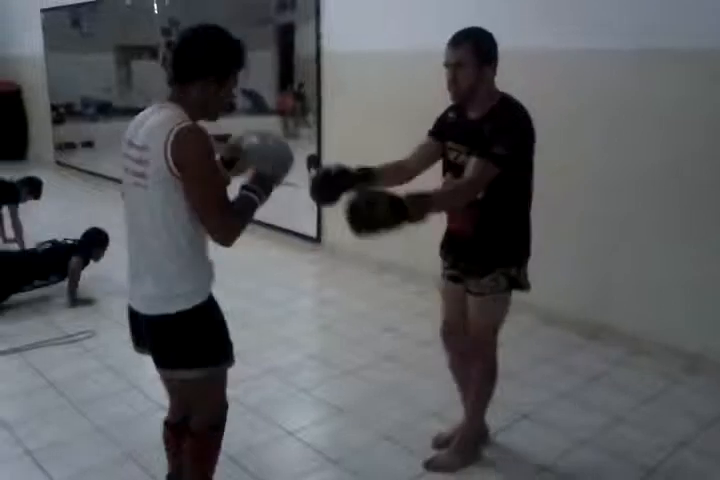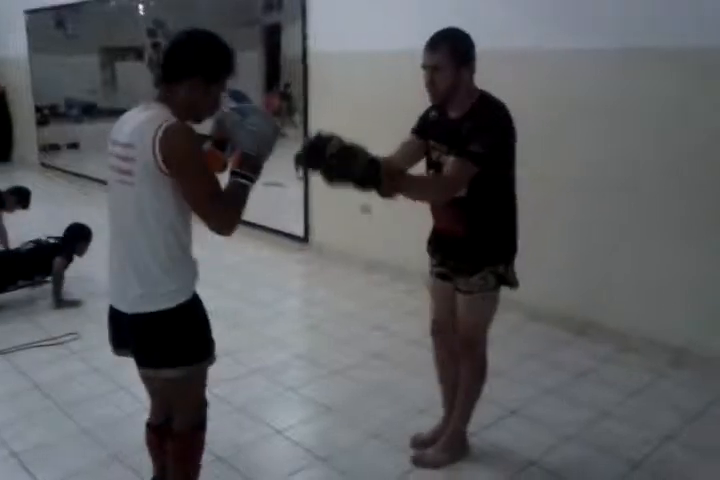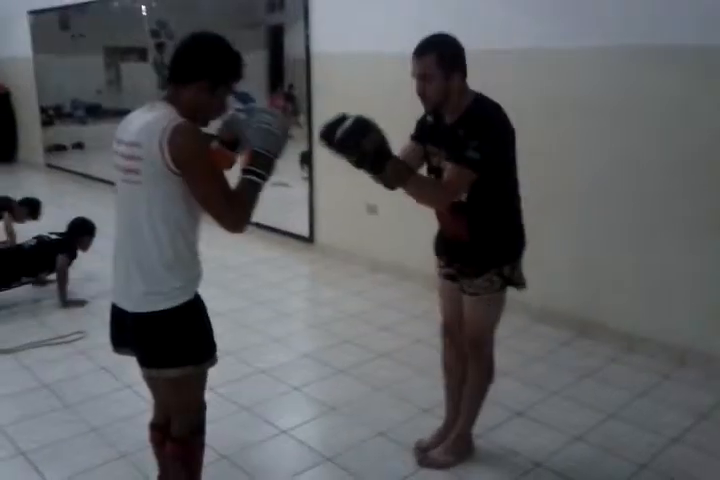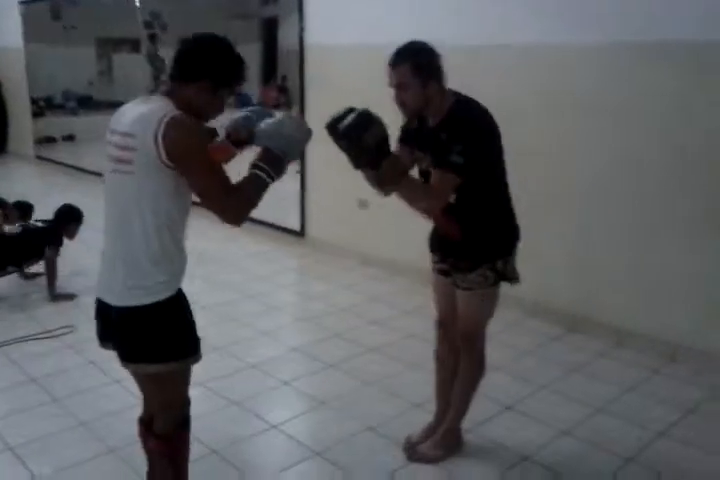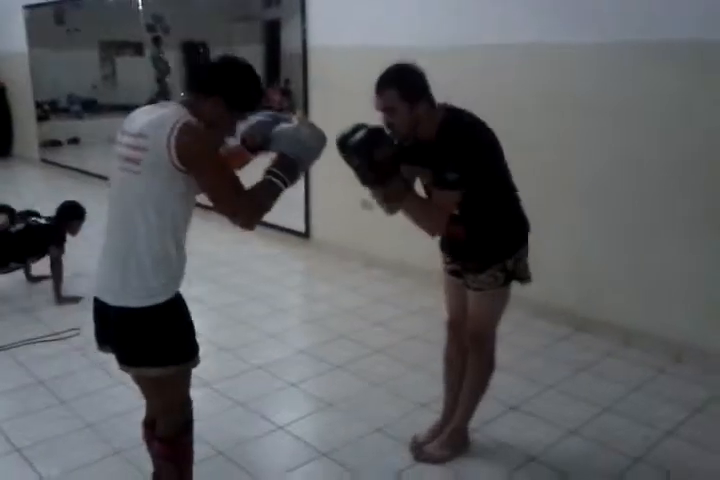
dt=0.1s
person 1, frame 1
left shoulder: (143, 123)
right shoulder: (187, 137)
right elbow: (224, 230)
left wrist: (223, 164)
right wrist: (259, 182)
left hip: (146, 301)
right hip: (183, 308)
left knee: (182, 410)
right knee: (208, 416)
person 1, frame 2
left shoulder: (129, 122)
right shoulder: (175, 134)
right elbow: (222, 220)
left wrist: (211, 148)
right wrist: (248, 164)
left hip: (127, 301)
right hip: (166, 306)
left knee: (163, 410)
right knee: (188, 417)
person 1, frame 3
left shoulder: (136, 123)
right shoulder: (181, 134)
right elbow: (232, 216)
left wrist: (222, 147)
right wrist: (258, 164)
left hip: (130, 300)
right hip: (168, 305)
left knee: (167, 411)
right knee: (187, 419)
person 1, frame 4
left shoulder: (128, 114)
right shoulder: (178, 126)
right elbow: (232, 209)
left wrist: (229, 142)
right wrist: (271, 161)
left hip: (115, 294)
right hip: (151, 299)
left knee: (157, 405)
right knee: (172, 414)
person 1, frame 5
left shoulder: (142, 118)
right shoulder: (190, 131)
right elbow: (244, 213)
right wrist: (286, 169)
left hip: (114, 293)
right hip: (146, 302)
left knee: (161, 408)
right knee: (174, 416)
person 2, frame 1
left shoulder: (510, 123)
right shoulder: (454, 115)
left elbow: (468, 190)
right elbow: (416, 161)
left wrist: (402, 206)
right wrist: (361, 177)
left hip: (496, 256)
right hip: (457, 248)
left knee: (479, 343)
right knee: (452, 337)
left ankle: (469, 439)
right ankle: (474, 423)
person 2, frame 2
left shoulder: (489, 120)
right shoulder: (435, 116)
left elbow: (446, 185)
right elbow: (397, 160)
left wrist: (379, 179)
left hip: (486, 254)
right hip: (444, 247)
left knee: (468, 340)
right knee: (441, 331)
left ankle: (456, 433)
right ankle: (449, 420)
person 2, frame 3
left shoulder: (486, 123)
right shoulder: (433, 118)
left elbow: (443, 195)
right elbow: (402, 170)
left wrist: (384, 165)
right wrist: (369, 157)
left hip: (491, 253)
right hip: (451, 246)
left knee: (476, 342)
right knee: (450, 334)
left ankle: (461, 436)
right ankle: (449, 425)
person 2, frame 4
left shoulder: (470, 126)
right shoulder: (419, 120)
left elbow: (432, 200)
right elbow: (389, 182)
left wrist: (381, 163)
right wrist: (367, 157)
left hip: (485, 248)
right hip: (446, 243)
left knee: (469, 337)
right knee: (445, 329)
left ankle: (451, 430)
right ankle: (439, 420)
person 2, frame 5
left shoulder: (463, 138)
right shoulder: (409, 136)
left elbow: (433, 221)
right elbow: (393, 204)
left wrist: (389, 180)
right wrist: (370, 172)
left hip: (496, 247)
right hip: (458, 244)
left knee: (478, 336)
right knee: (454, 329)
left ankle: (457, 431)
right ankle: (446, 421)
